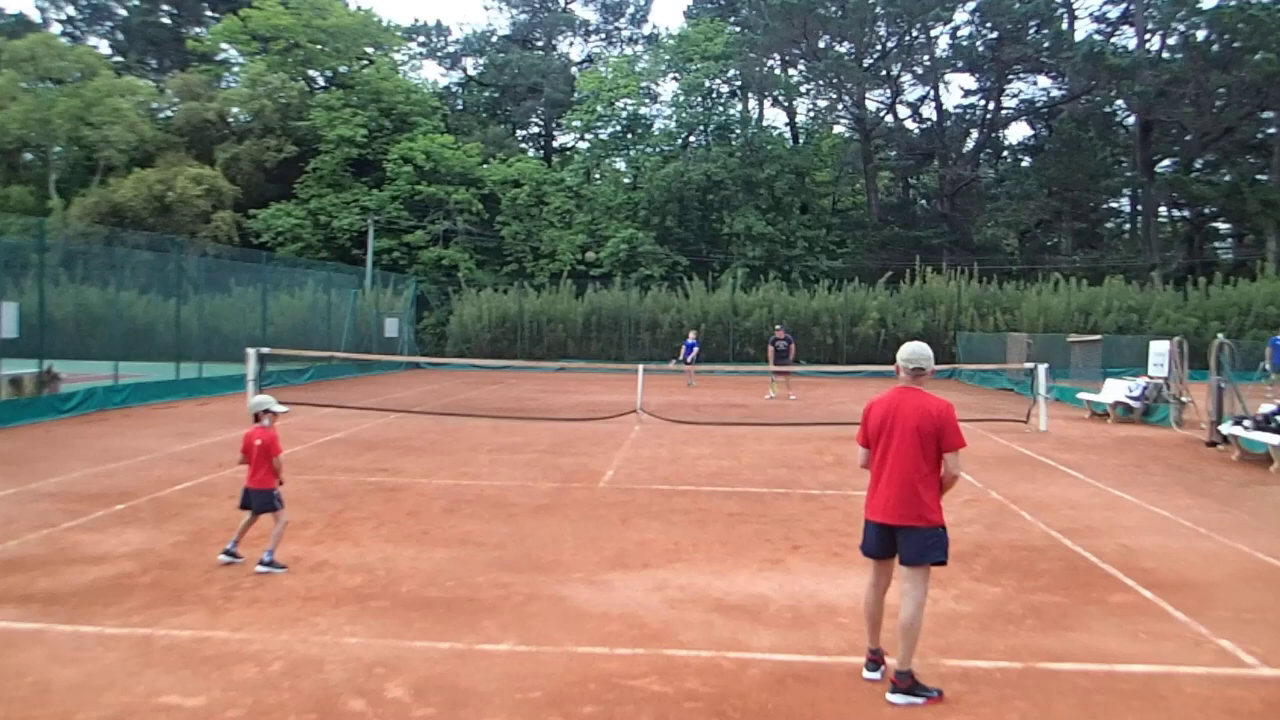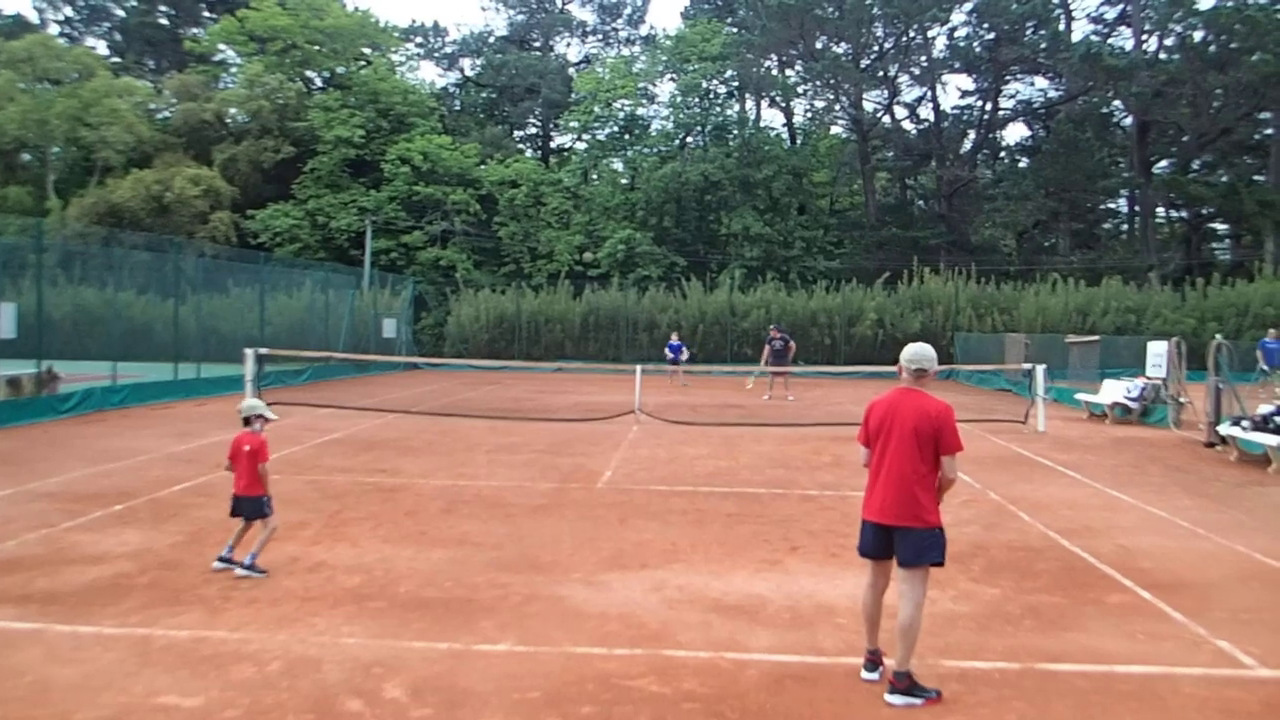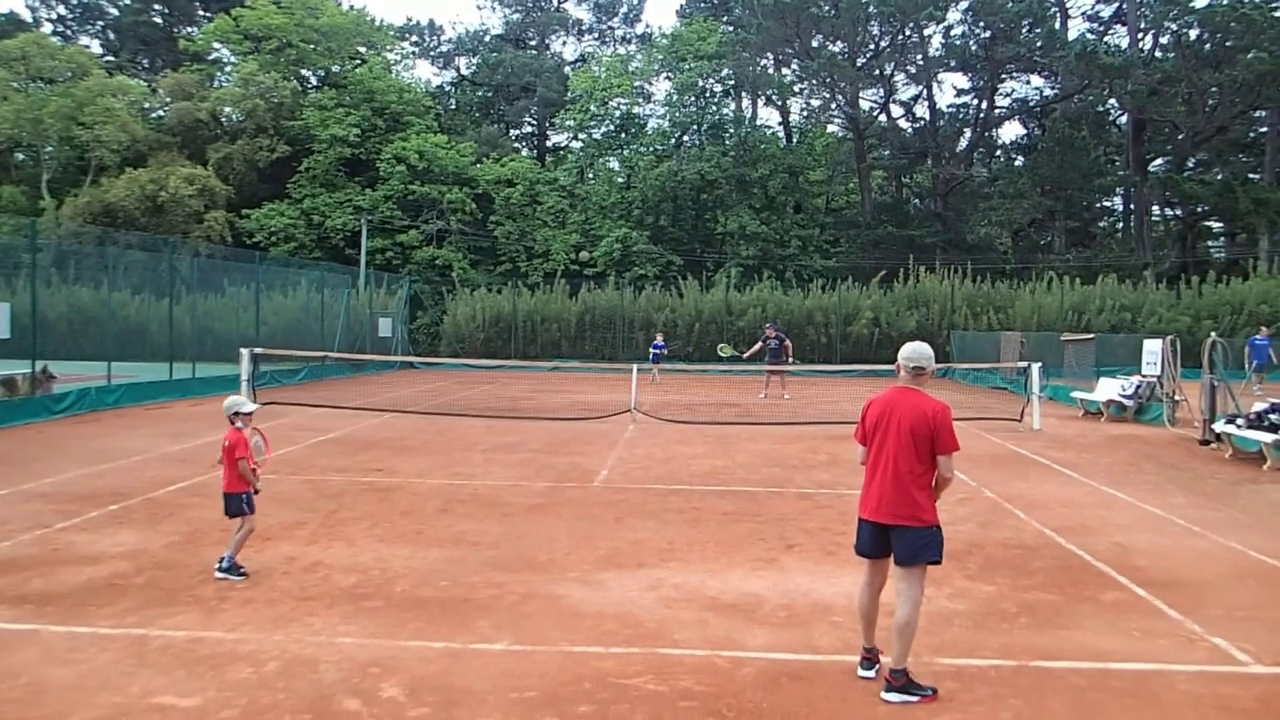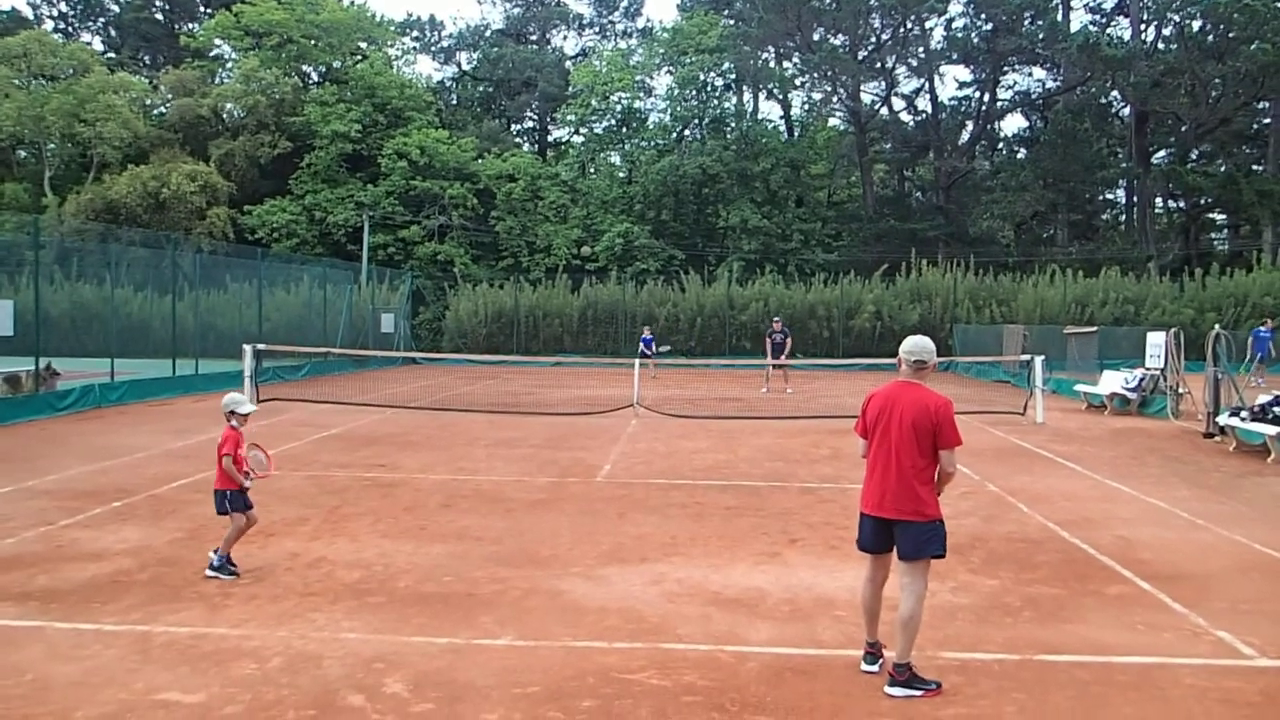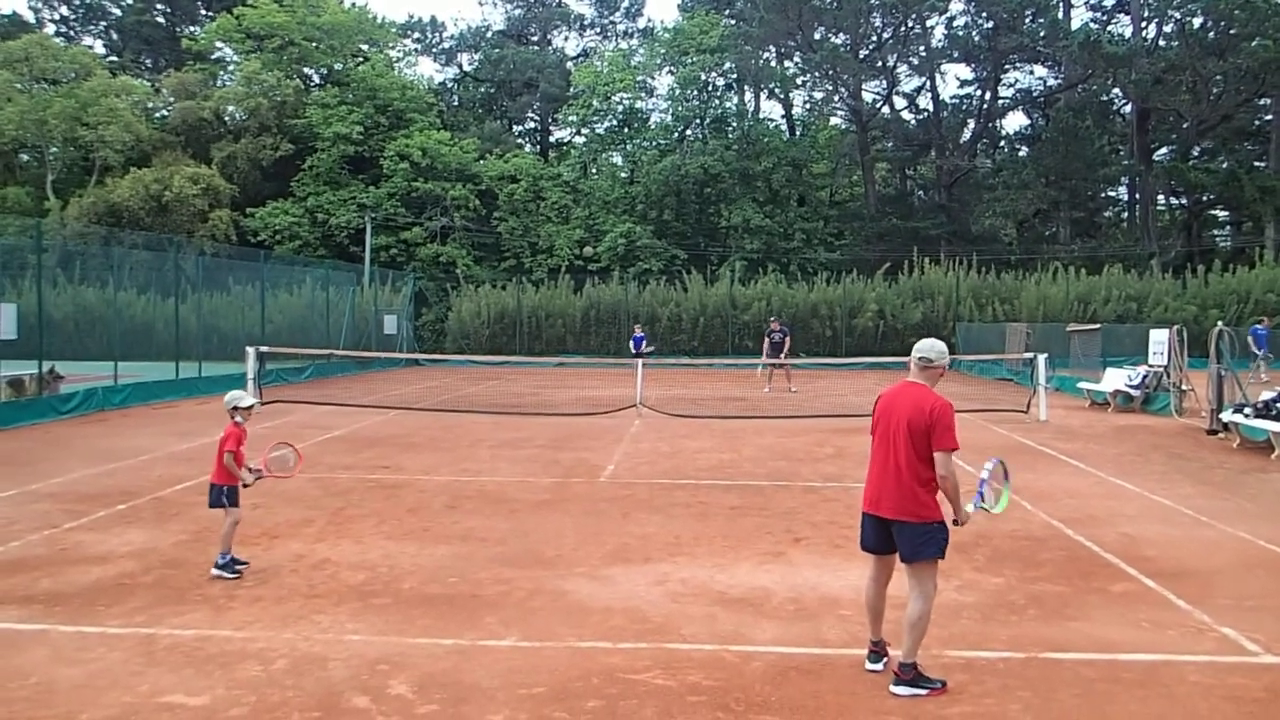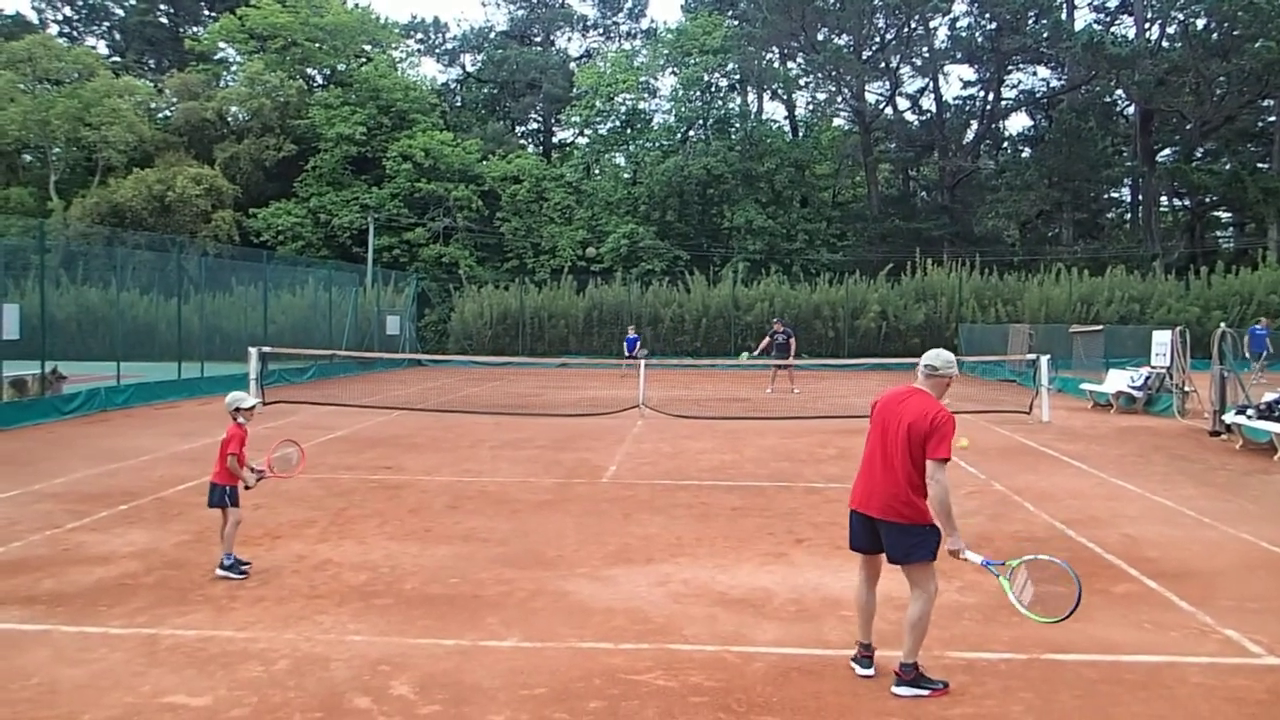
dt=0.4s
person 1, frame 1
left shoulder: (874, 406)
right shoulder: (940, 410)
left elbow: (863, 461)
right elbow: (953, 470)
right wrist: (935, 492)
left hip: (879, 509)
right hip: (920, 514)
left knee: (878, 581)
right knee: (914, 593)
left ankle: (874, 657)
right ankle: (902, 680)
person 1, frame 2
left shoulder: (876, 406)
right shoulder: (940, 412)
left elbow: (866, 460)
right elbow: (949, 473)
right wrist: (937, 496)
left hip: (877, 509)
right hip: (917, 515)
left knee: (876, 581)
right knee: (912, 594)
left ankle: (872, 657)
right ankle: (900, 680)
person 1, frame 3
left shoulder: (873, 404)
right shoulder: (936, 411)
left elbow: (863, 457)
right elbow: (946, 473)
right wrist: (933, 495)
left hip: (873, 508)
right hip: (914, 514)
left knee: (872, 580)
right knee: (909, 593)
left ankle: (868, 655)
right ankle: (896, 678)
person 1, frame 4
left shoulder: (874, 398)
right shoulder: (939, 405)
left elbow: (863, 451)
right elbow: (948, 467)
right wrist: (937, 486)
left hip: (875, 502)
right hip: (916, 508)
left knee: (875, 575)
right knee: (913, 587)
left ankle: (872, 650)
right ankle: (900, 672)
person 1, frame 5
left shoulder: (885, 397)
right shoulder: (939, 407)
right elbow: (943, 471)
right wrist: (958, 509)
left hip: (876, 502)
right hip: (915, 510)
left knee: (878, 575)
right knee: (923, 589)
left ankle: (875, 649)
right ankle: (906, 672)
person 1, frame 6
left shoulder: (887, 398)
right shoulder: (940, 418)
right elbow: (934, 481)
right wrist: (952, 533)
left hip: (863, 501)
right hip: (904, 511)
left knee: (868, 575)
right knee: (924, 590)
left ankle: (864, 653)
right ankle: (907, 672)
person 2, frame 1
left shoulder: (249, 434)
right shoulder: (271, 436)
left elbow: (242, 459)
right elbow: (277, 463)
right wrist: (280, 477)
left hip: (251, 485)
right hip: (266, 486)
left knee: (252, 516)
right knee: (281, 520)
left ankle: (230, 550)
right ankle: (267, 560)
person 2, frame 2
left shoulder: (238, 439)
right shoulder: (260, 441)
left elbow: (228, 466)
right elbow: (262, 470)
right wrist: (267, 490)
left hip: (240, 491)
right hip: (255, 493)
left knee: (246, 523)
right knee: (270, 527)
left ankle: (225, 557)
right ankle: (248, 563)
person 2, frame 3
left shoulder: (229, 435)
right shoulder: (240, 438)
left elbow: (221, 459)
right elbow: (242, 468)
right wrist: (254, 483)
left hip: (232, 487)
right hip: (239, 489)
left knee: (244, 525)
right knee: (249, 527)
left ankle: (227, 559)
right ankle: (225, 566)
person 2, frame 4
left shoulder: (237, 433)
right shoulder: (230, 436)
right elbow: (226, 465)
left wrist: (243, 471)
right wrist: (243, 481)
left hip: (236, 487)
right hip: (227, 488)
left knee: (251, 519)
right knee: (236, 525)
left ankle: (221, 551)
right ankle: (216, 565)
person 2, frame 5
left shoulder: (241, 430)
right shoulder: (234, 432)
right elbow: (227, 460)
left wrist: (249, 469)
right wrist: (243, 478)
left hip: (229, 483)
right hip: (223, 483)
left knee: (232, 519)
right knee: (234, 519)
left ankle: (227, 557)
right ankle: (221, 563)
person 2, frame 6
left shoulder: (240, 430)
right shoulder: (236, 433)
right elbow: (231, 463)
left wrist: (252, 469)
right wrist: (246, 479)
left hip: (225, 482)
right hip: (224, 483)
left knee: (228, 519)
right knee: (234, 519)
left ankle: (228, 557)
right ankle: (226, 564)
